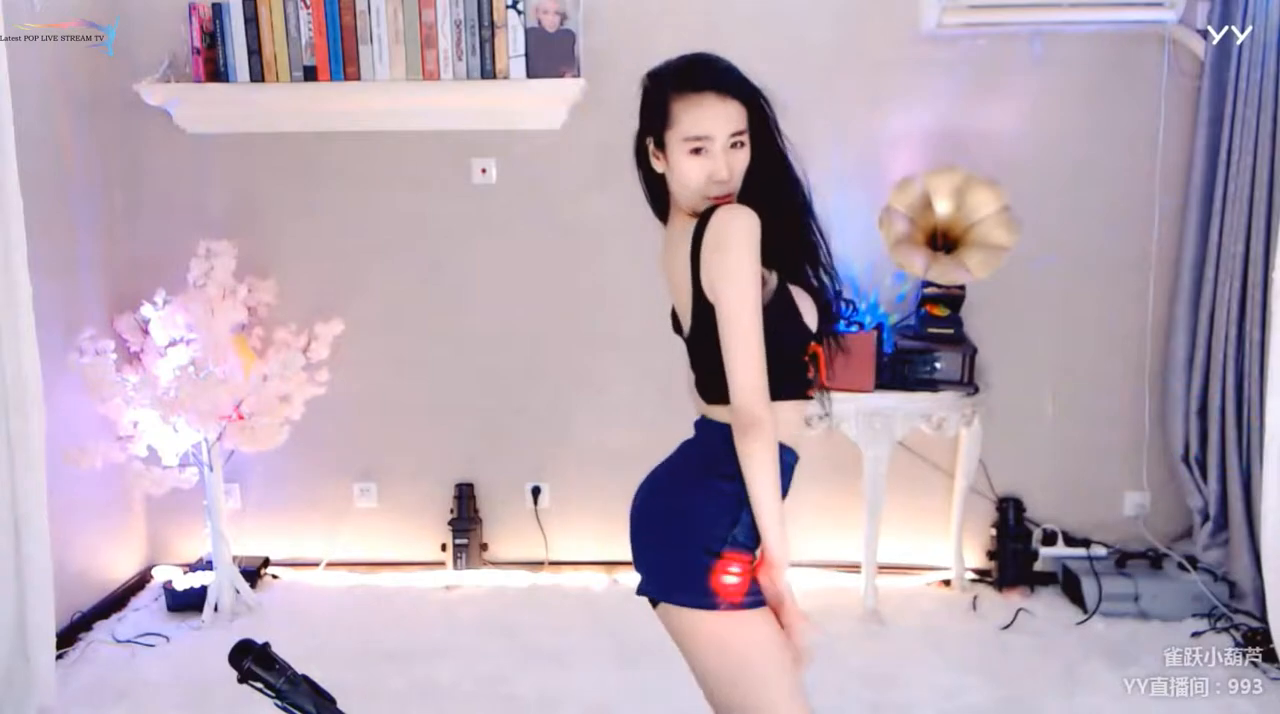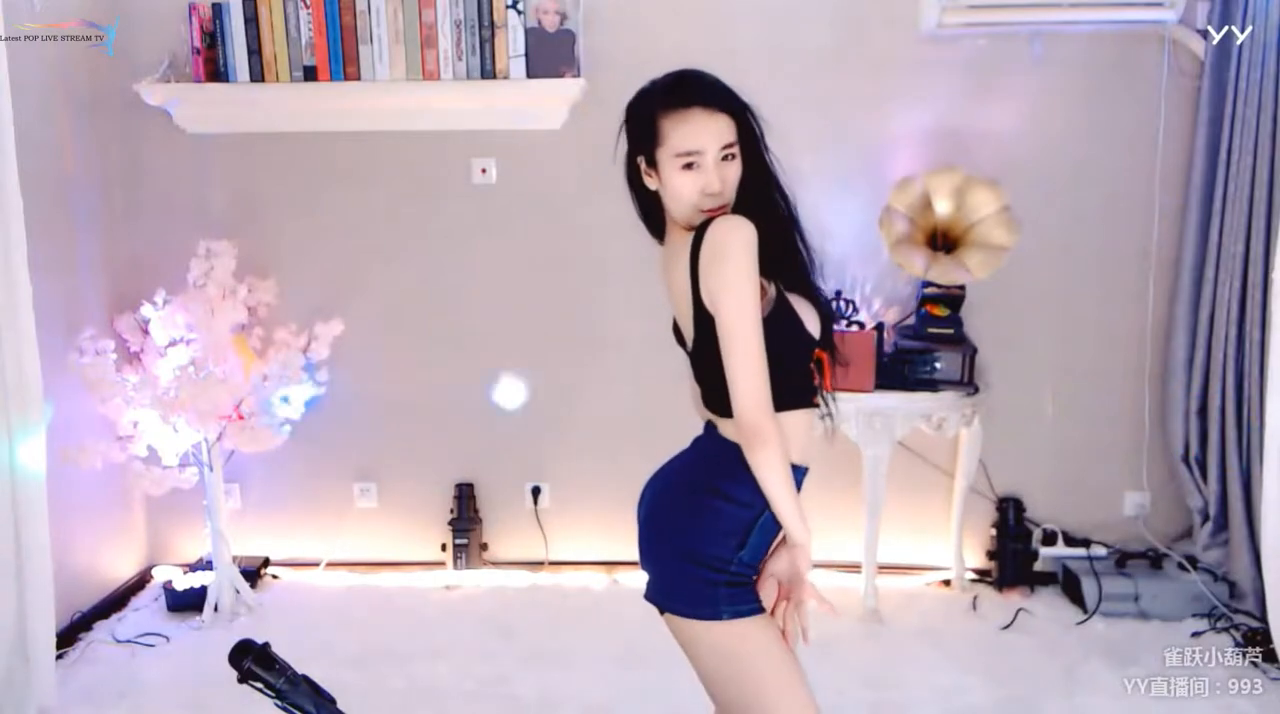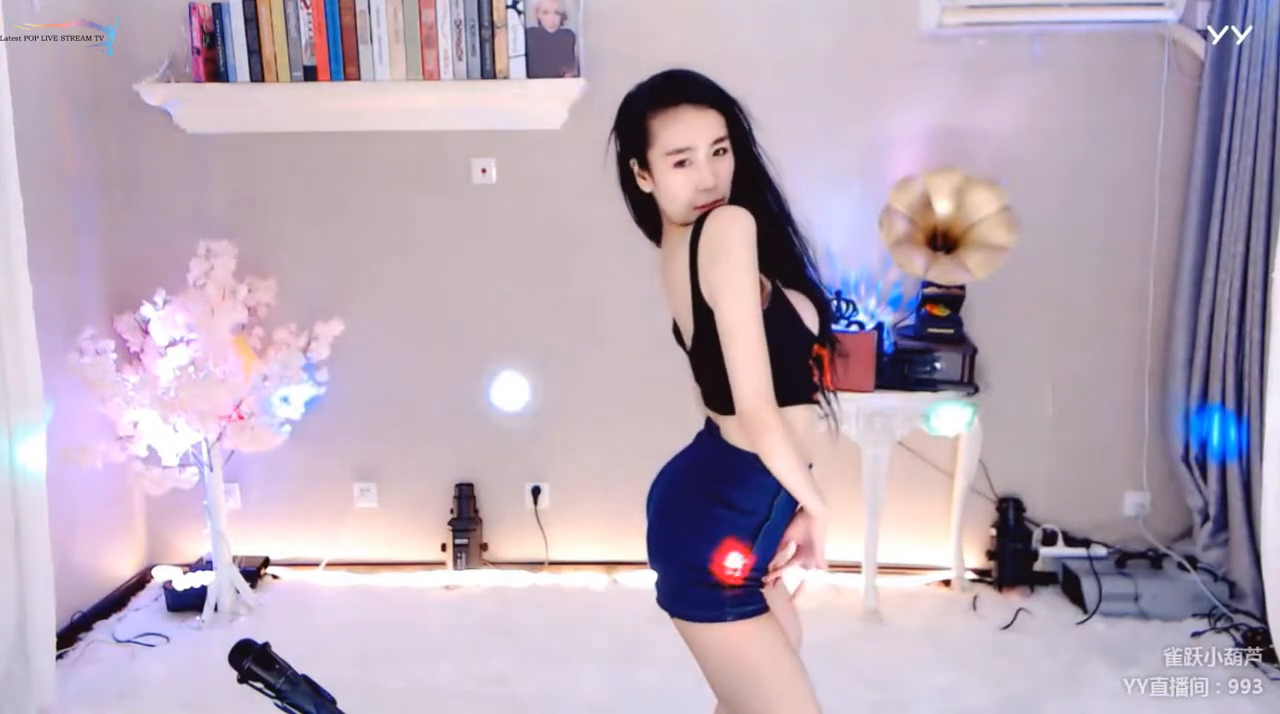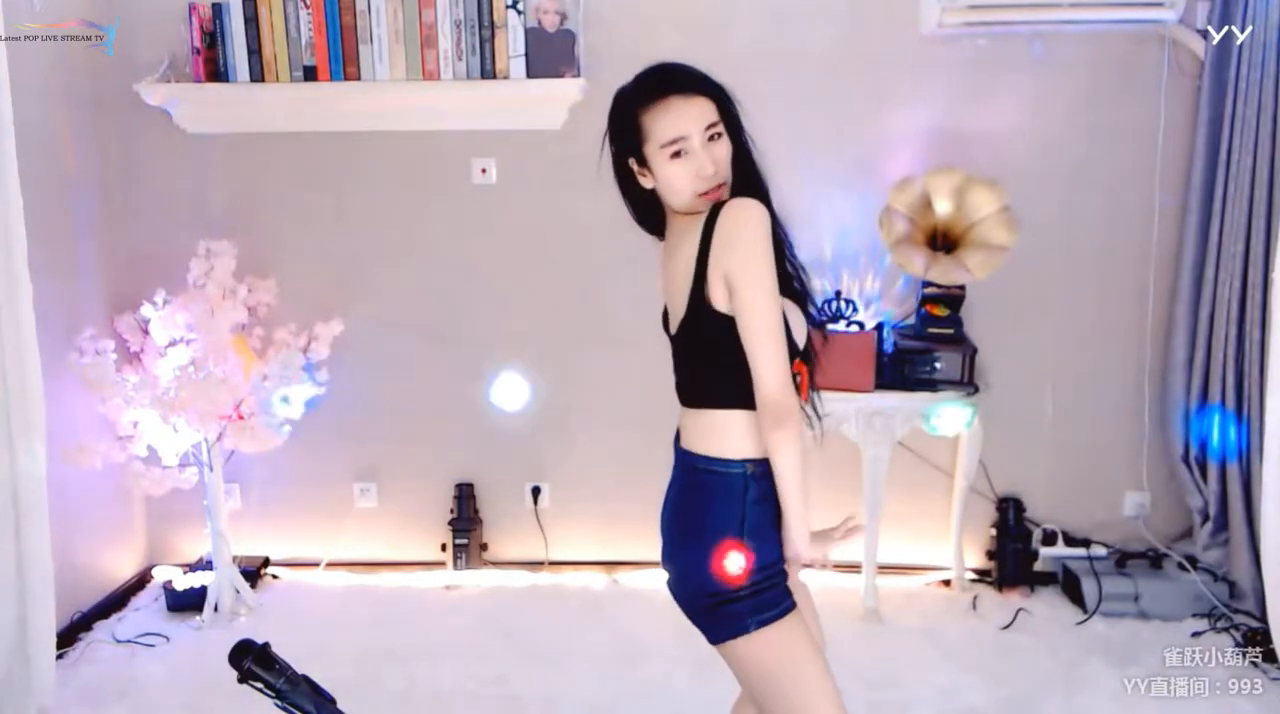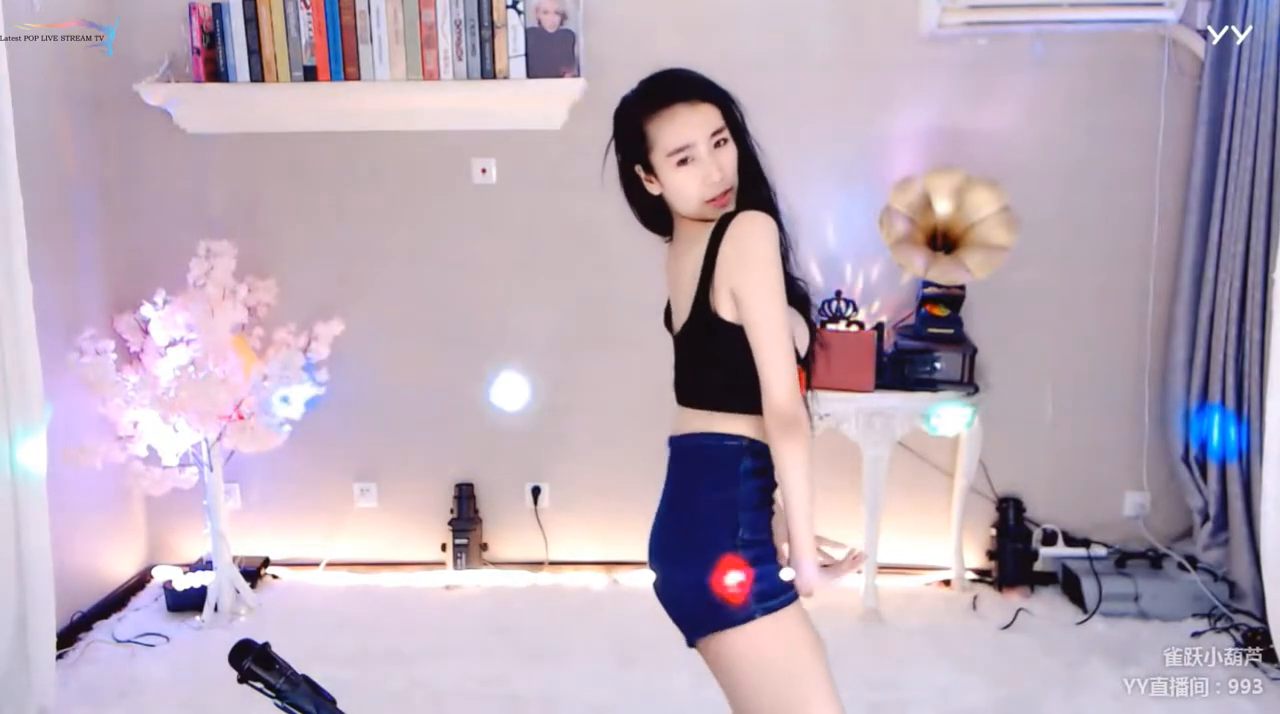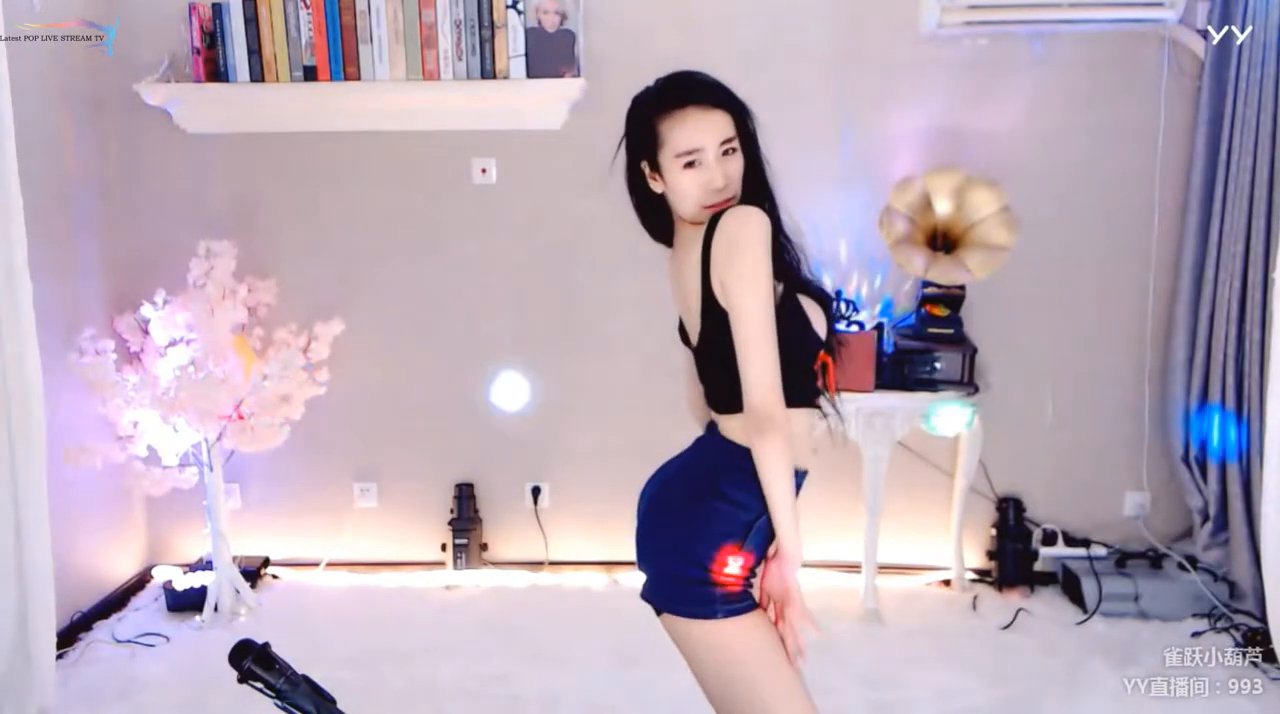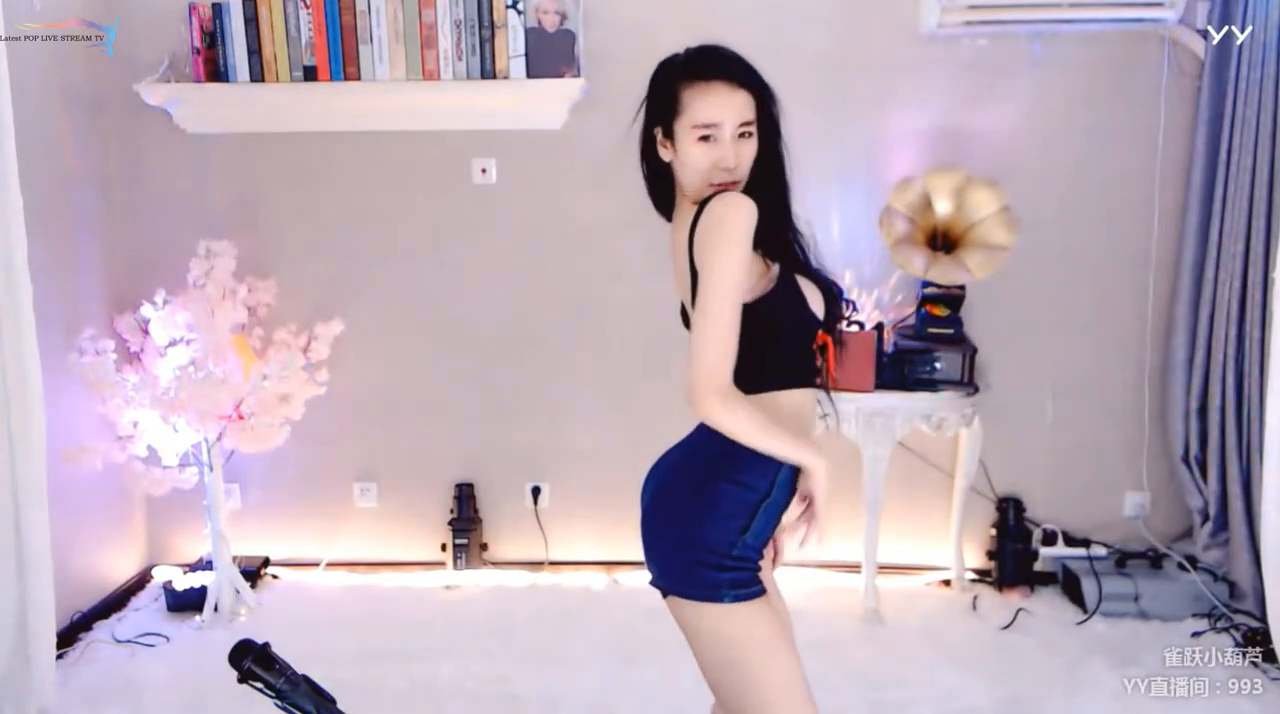
dt=0.4s
person 1, frame 1
left shoulder: (684, 231)
right shoulder: (734, 224)
right elbow: (750, 411)
right wrist: (775, 552)
left hip: (695, 502)
right hip: (707, 523)
left knee: (777, 660)
person 1, frame 2
left shoulder: (684, 245)
right shoulder: (731, 236)
right elbow: (755, 421)
right wrist: (799, 536)
left hip: (701, 503)
right hip: (710, 529)
person 1, frame 3
left shoulder: (682, 245)
right shoulder: (729, 227)
right elbow: (757, 410)
right wrist: (812, 507)
left hip: (707, 494)
right hip: (720, 518)
left knee: (773, 657)
person 1, frame 4
left shoulder: (683, 236)
right shoulder: (741, 218)
right elbow: (776, 400)
right wrist: (798, 530)
left hip: (715, 496)
right hip: (731, 510)
person 1, frame 5
left shoulder: (690, 245)
right shoulder: (748, 231)
right elbow: (784, 413)
right wrist: (805, 548)
left hip: (704, 503)
right hip: (721, 519)
person 1, frame 6
left shoulder: (690, 249)
right shoulder: (744, 226)
right elbow: (766, 412)
right wrist: (789, 549)
left hip: (700, 503)
right hip: (708, 529)
person 1, frame 7
left shoulder: (705, 226)
right shoulder: (733, 217)
right elbow: (711, 397)
right wrist: (813, 464)
left hip: (716, 504)
right hip: (712, 522)
